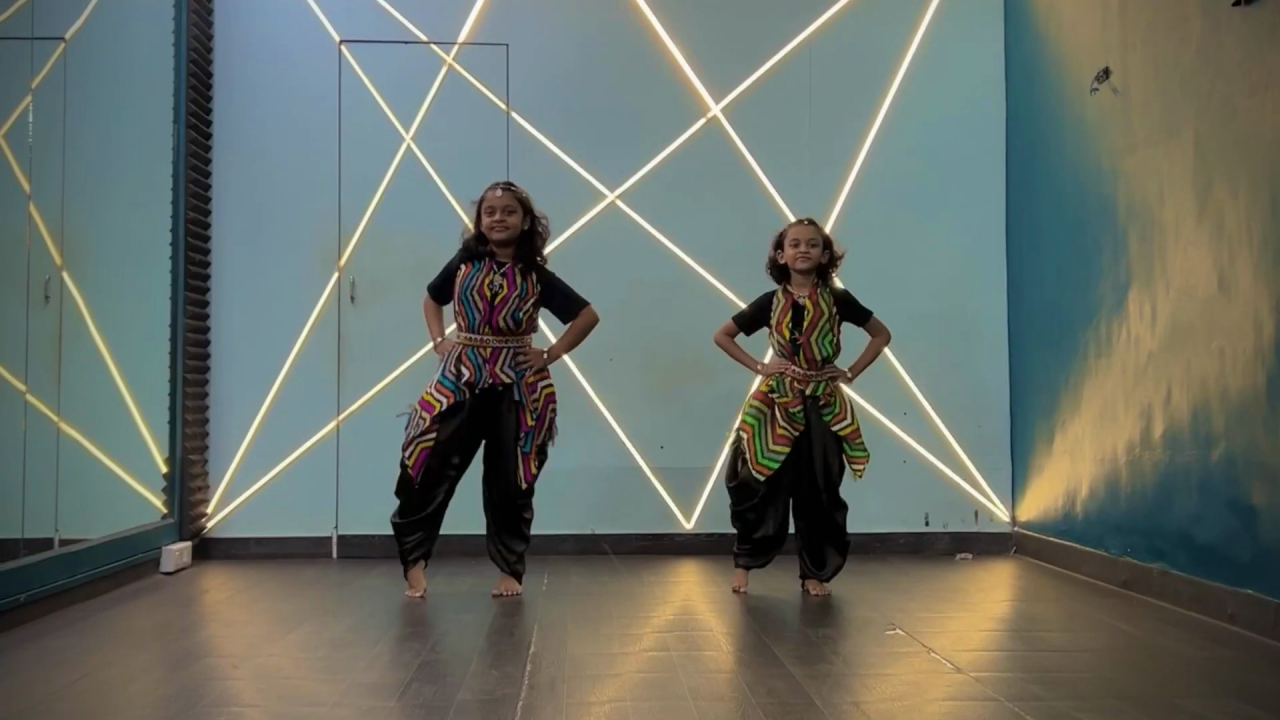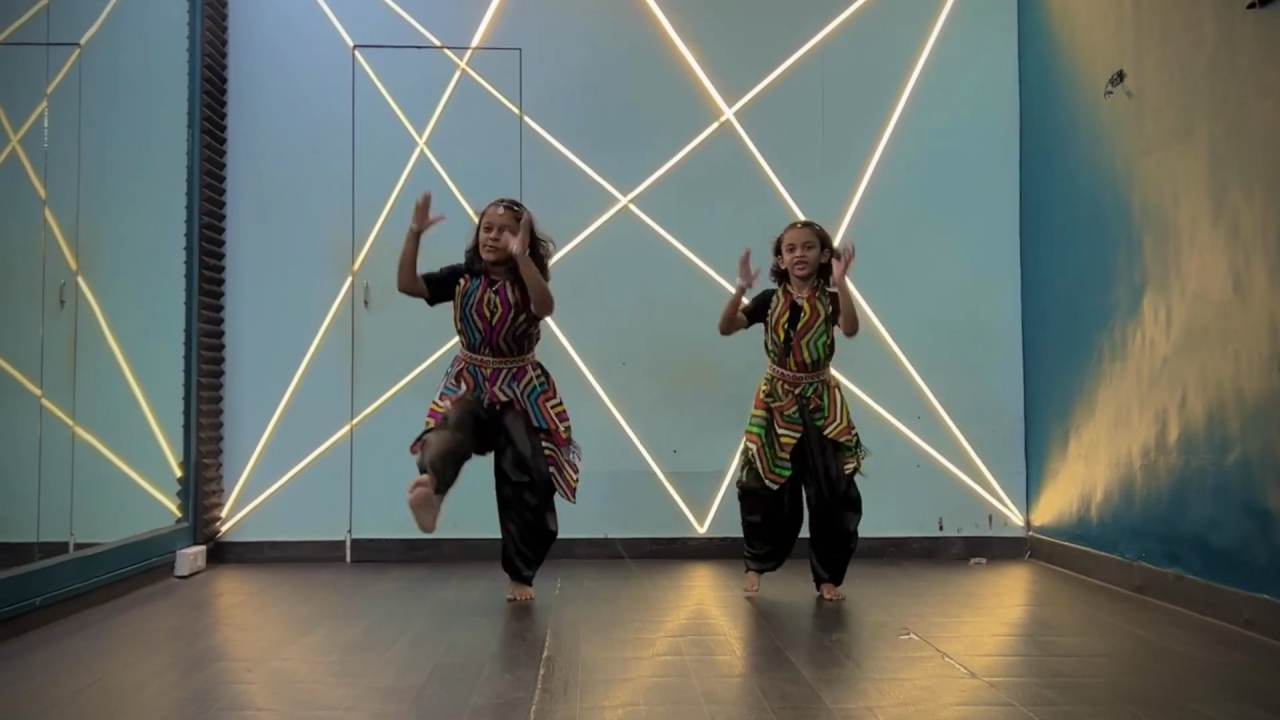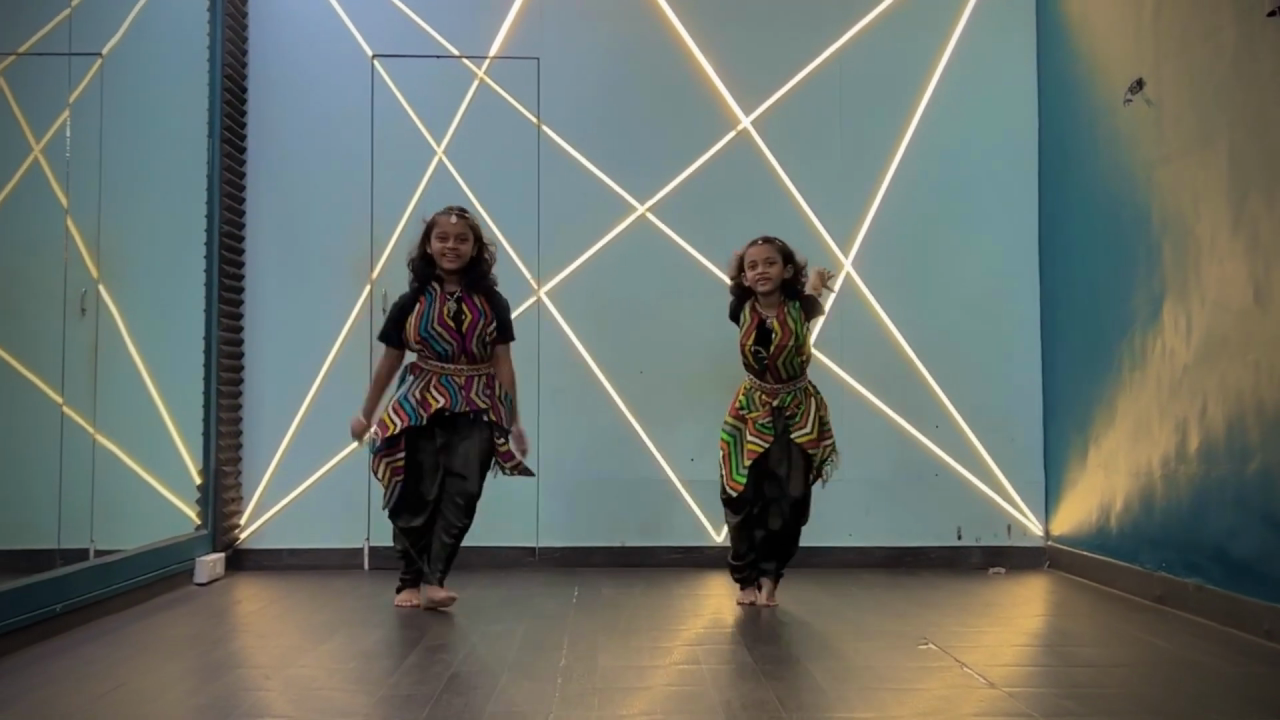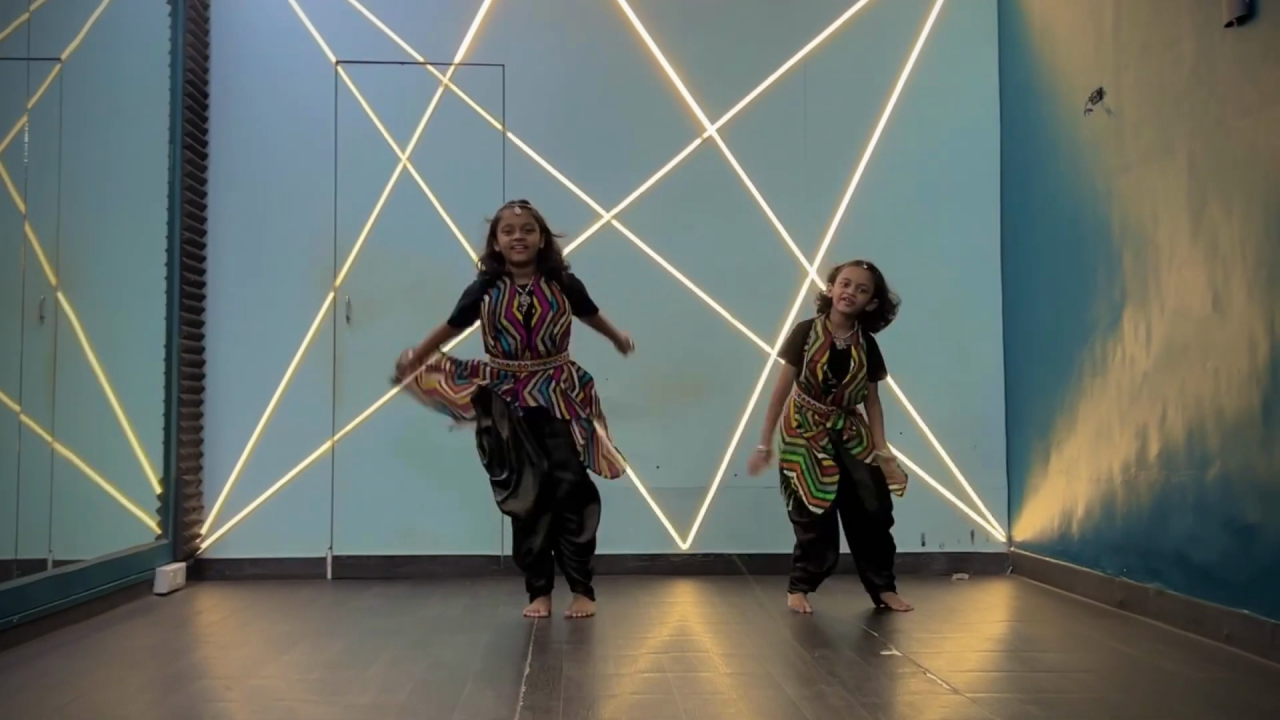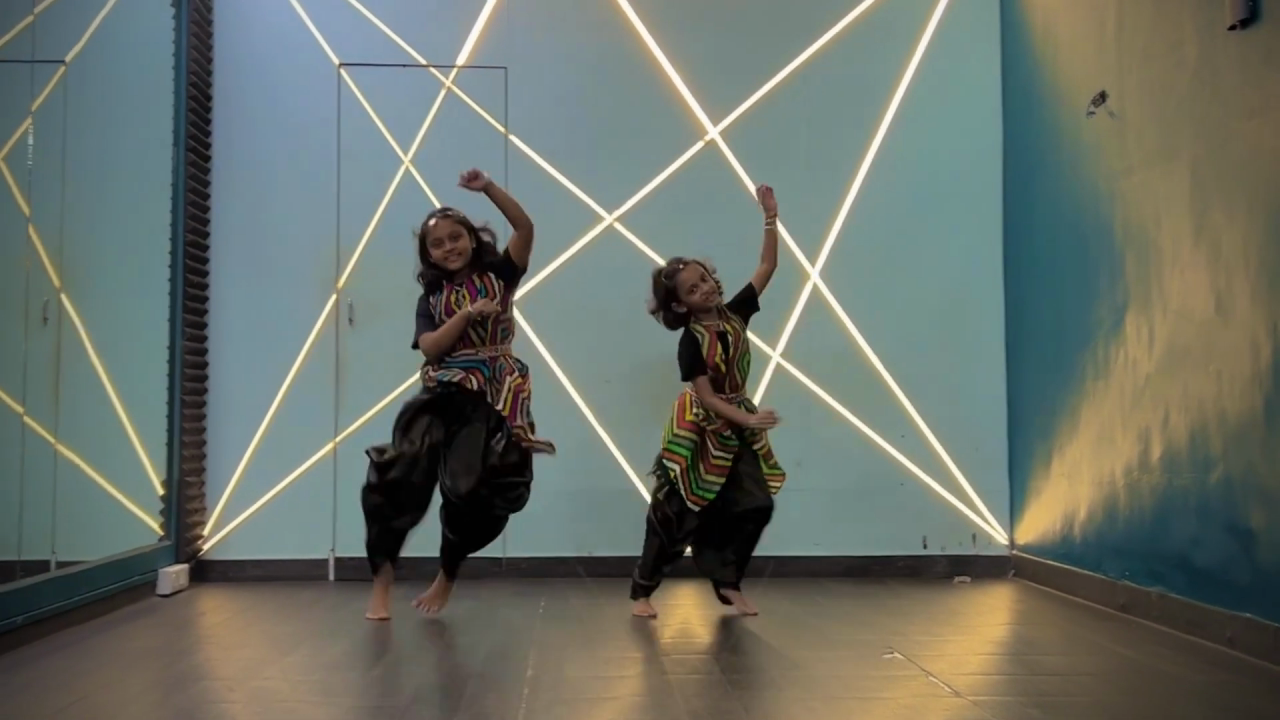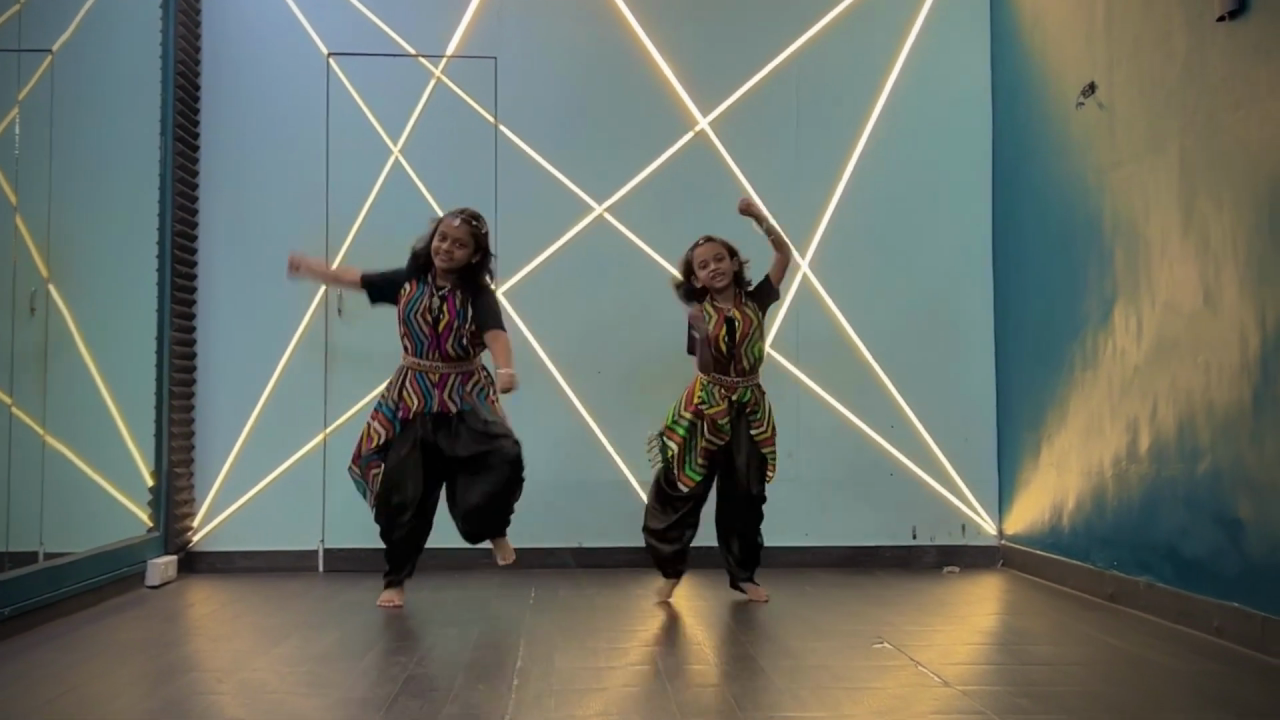
dt=0.7s
person 1, frame 1
left shoulder: (536, 275)
right shoulder: (464, 263)
left elbow: (586, 317)
right elbow: (431, 300)
left wrist: (552, 355)
right wrist: (439, 339)
left hip: (516, 385)
right hip: (460, 381)
left knee: (510, 479)
right knee: (430, 473)
left ankle: (510, 569)
right ankle: (415, 562)
person 1, frame 2
left shoulder: (527, 284)
right shoulder: (460, 278)
left elbow: (544, 308)
right elbow: (408, 286)
left wrist: (521, 254)
right wrist: (415, 234)
left hip: (520, 391)
right hip: (468, 386)
left knee: (527, 486)
right knee: (452, 435)
left ankle: (521, 576)
right ankle: (429, 490)
person 1, frame 3
left shoulder: (489, 297)
right shoulder: (413, 297)
left elbow: (503, 360)
right elbow: (389, 357)
left wrist: (512, 420)
right wrist: (367, 411)
left hip: (479, 402)
right hip: (424, 406)
left knee: (461, 489)
right knee: (418, 496)
left ankle: (435, 581)
right ankle: (411, 582)
person 1, frame 4
left shoulder: (563, 285)
right shoulder: (483, 291)
left elbow: (591, 315)
right elbow: (450, 328)
left wrist: (618, 338)
right wrist: (417, 356)
left hip: (557, 398)
right hip: (505, 400)
left knee: (571, 491)
right knee: (523, 497)
left ankle: (581, 588)
right ankle: (539, 590)
person 1, frame 5
left shoulder: (497, 277)
right shoulder: (431, 297)
left elbow: (525, 228)
right elbow: (429, 348)
left wrist: (490, 188)
right wrist: (466, 313)
left hip: (490, 394)
right hip: (441, 390)
left knee: (466, 485)
right knee: (395, 470)
left ankle: (448, 573)
right ankle: (383, 571)
person 1, frame 6
left shoulder: (478, 295)
right shoulder: (407, 282)
left elbow: (496, 333)
right elbow: (355, 278)
left wrist: (506, 368)
right wrist: (307, 266)
left hip: (466, 396)
right hip: (413, 397)
left knee: (502, 455)
right knee: (404, 492)
left ankle: (494, 530)
right ankle: (395, 580)
person 2, frame 1
left shoulder: (836, 299)
right shoulder: (770, 302)
left elbow: (882, 335)
right elbow: (722, 336)
left wrist: (850, 373)
right wrist: (757, 367)
left hip: (823, 404)
right hip: (778, 401)
left knee: (819, 492)
right knee: (760, 483)
left ankle: (815, 571)
right ankle: (745, 561)
person 2, frame 2
left shoulder: (830, 301)
right shoulder: (769, 300)
left elbow: (850, 329)
right elbow: (726, 328)
left wrist: (840, 280)
right wrist: (741, 288)
left hip: (821, 405)
right hip: (776, 402)
left knee: (831, 495)
right knee: (767, 492)
left ankle: (828, 576)
right ankle: (758, 564)
person 2, frame 3
left shoulder: (801, 308)
right shoulder: (741, 310)
left hip: (797, 409)
right hip: (753, 409)
left knee: (790, 495)
right knee: (745, 495)
left ankle: (771, 574)
right ankle: (748, 579)
person 2, frame 4
left shoulder: (867, 345)
right shoulder: (807, 332)
left elbow: (872, 402)
right elbow: (782, 387)
left wrist: (884, 453)
right wrist: (765, 443)
left hip: (848, 430)
right hip: (805, 429)
left knee: (873, 509)
right knee: (815, 513)
left ankle: (883, 587)
right ankle: (800, 587)
person 2, frame 5
left shoulder: (735, 312)
right shoulder: (689, 342)
left elbow: (768, 265)
right elbow: (707, 396)
left wrist: (770, 217)
right wrist: (748, 416)
left hip: (735, 426)
right hip: (699, 428)
left knee: (755, 505)
right knee: (676, 510)
left ankle: (729, 585)
right ankle: (642, 590)
person 2, frame 6
left shoulder: (755, 301)
right shoulder: (700, 318)
left elbow: (784, 256)
right elbow: (706, 368)
left wrist: (759, 218)
right wrist: (701, 334)
left hip: (748, 407)
right hip: (708, 407)
left knee: (746, 494)
right knee: (681, 488)
left ankle: (743, 574)
right ankle: (671, 569)
